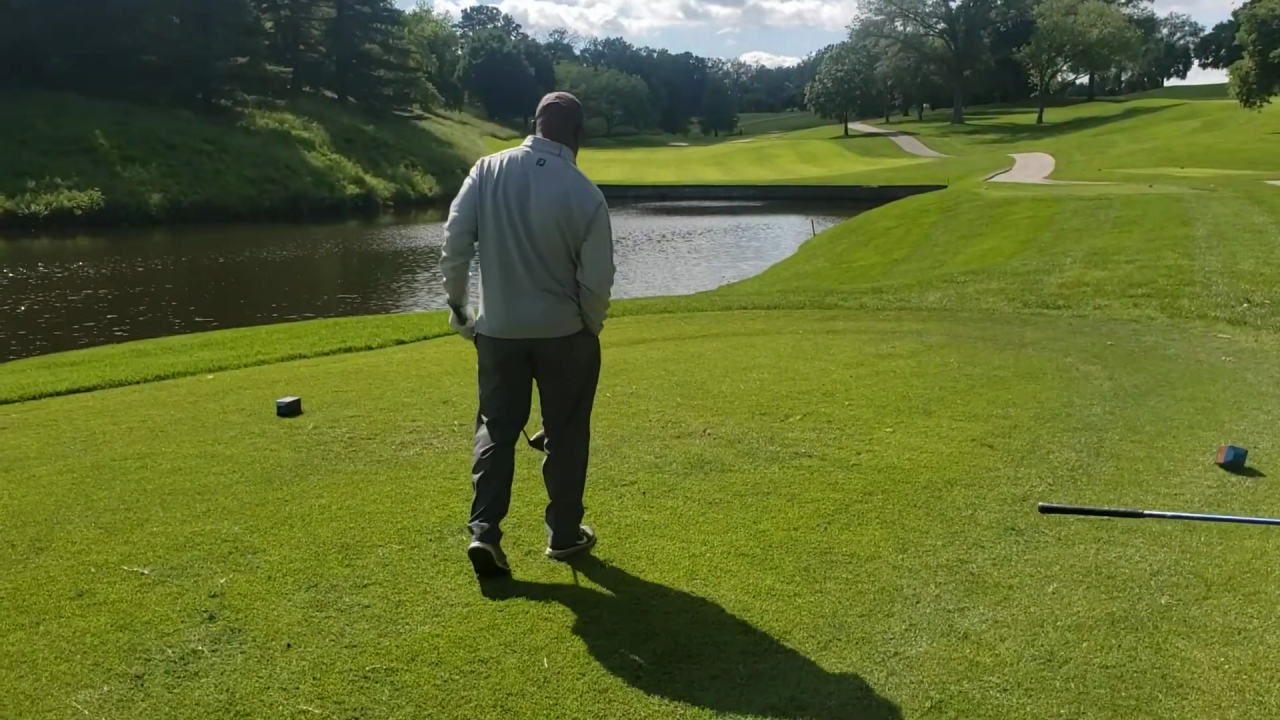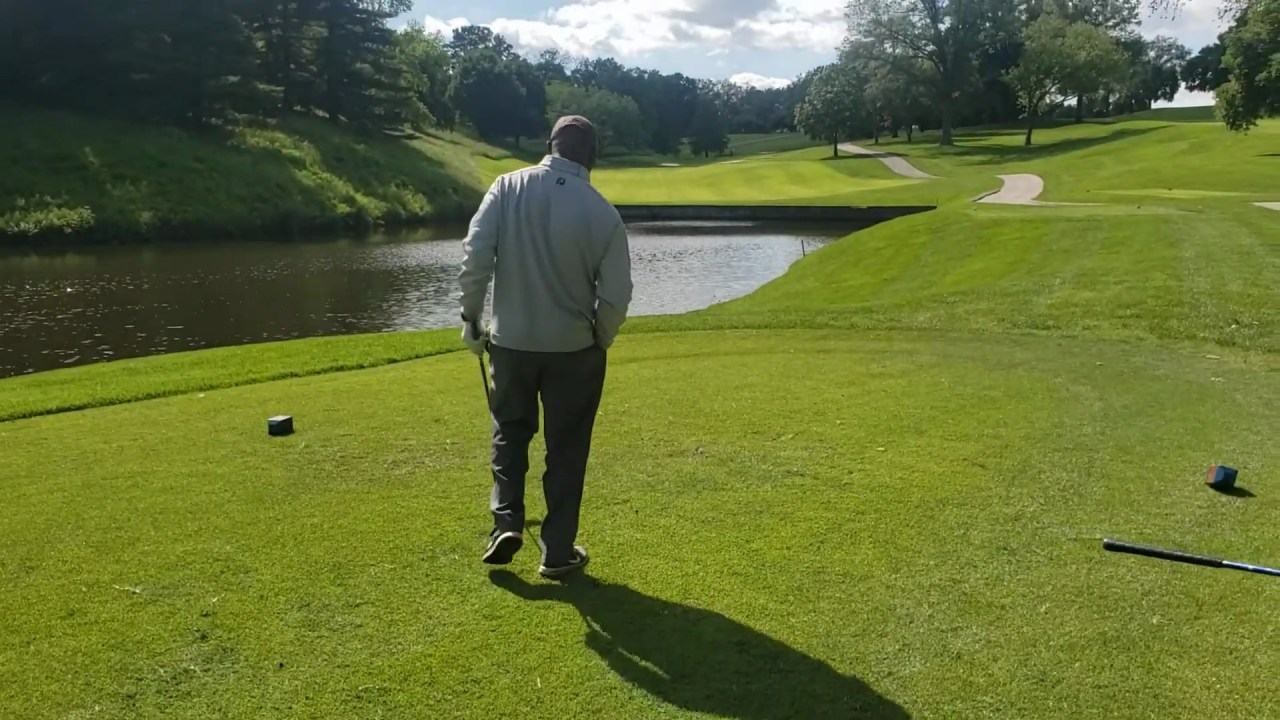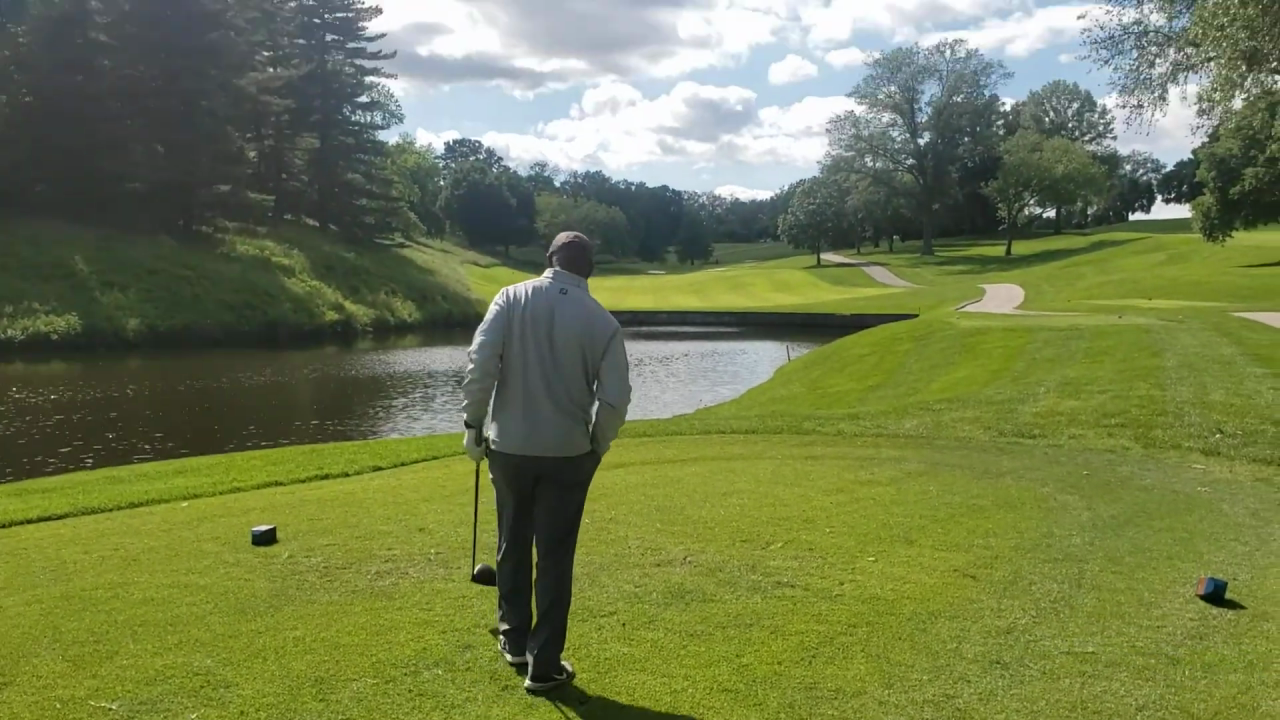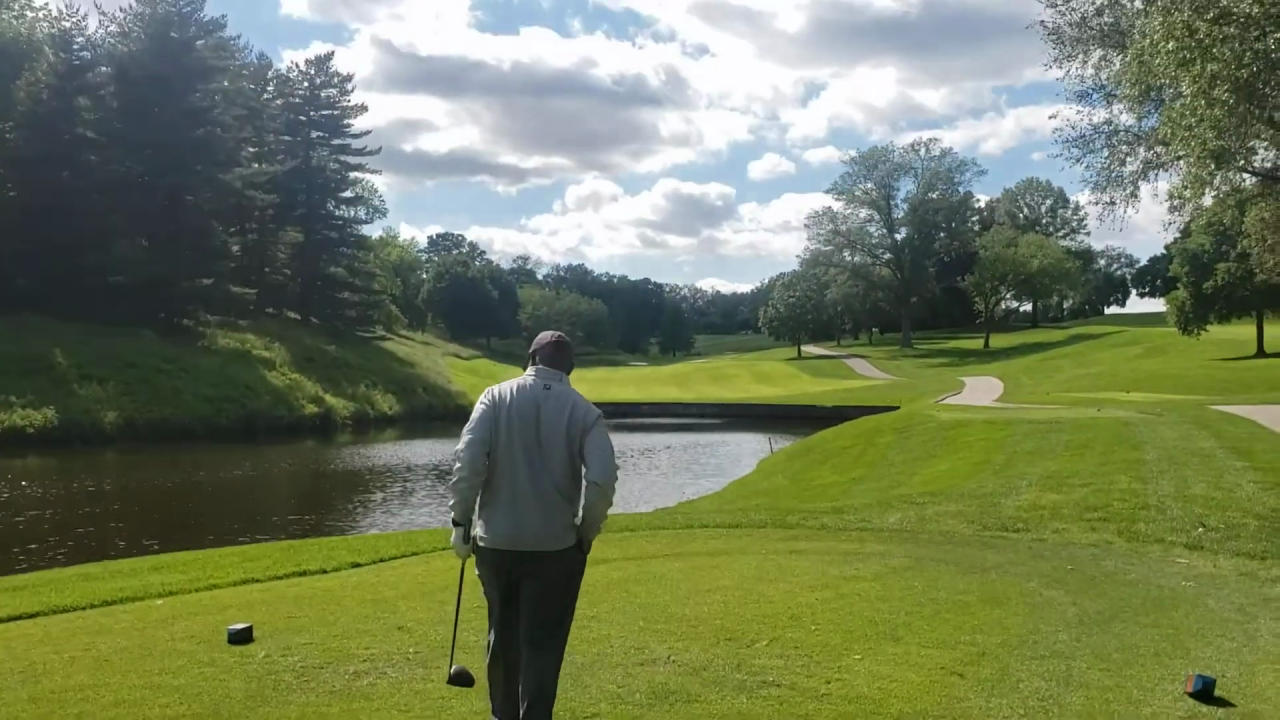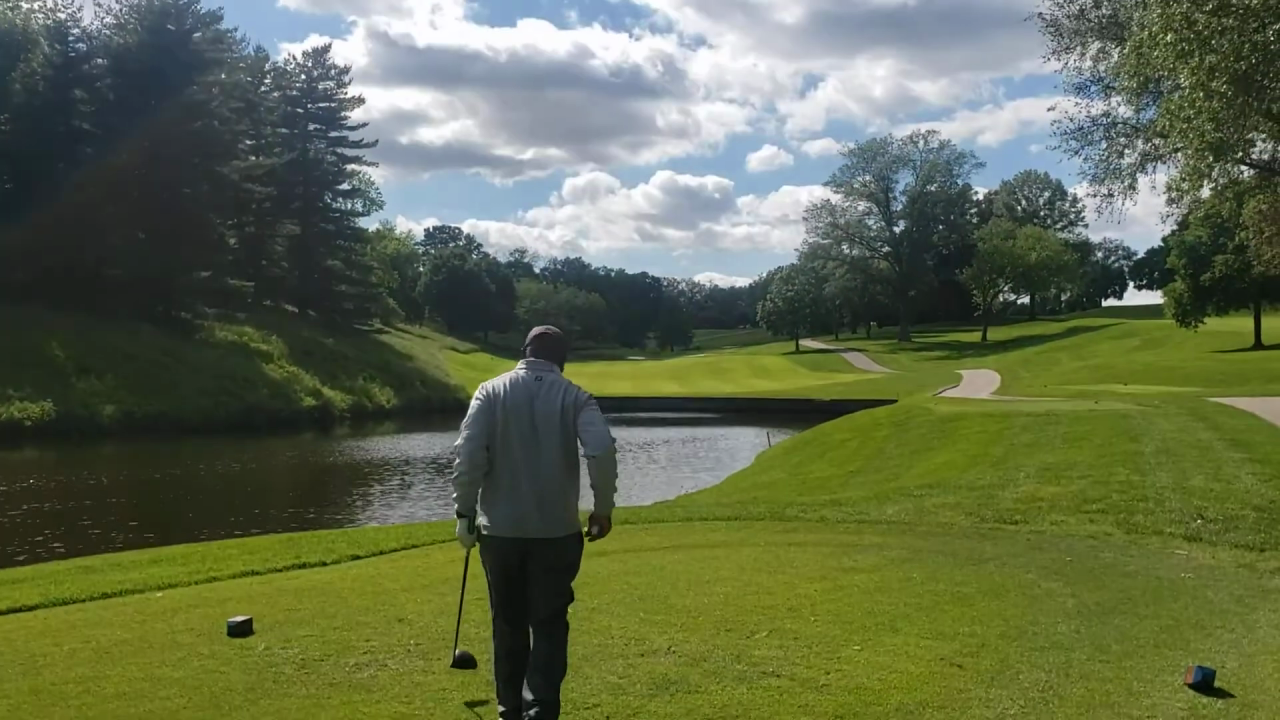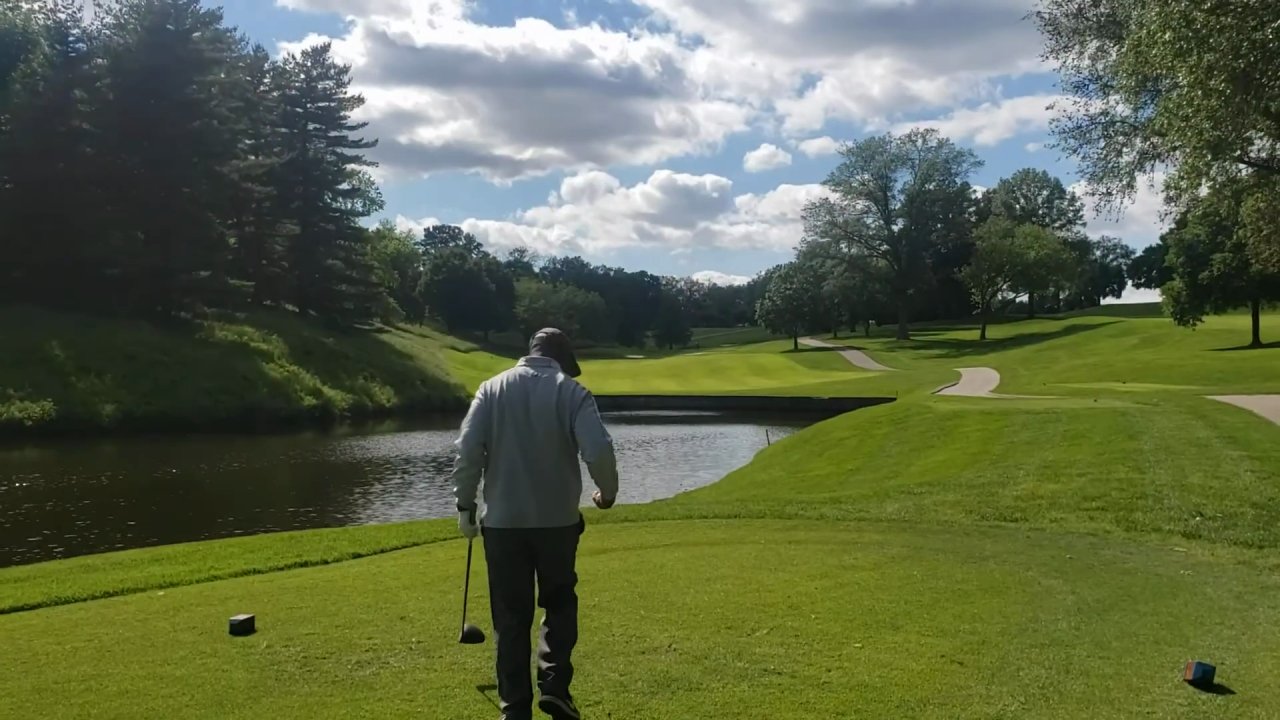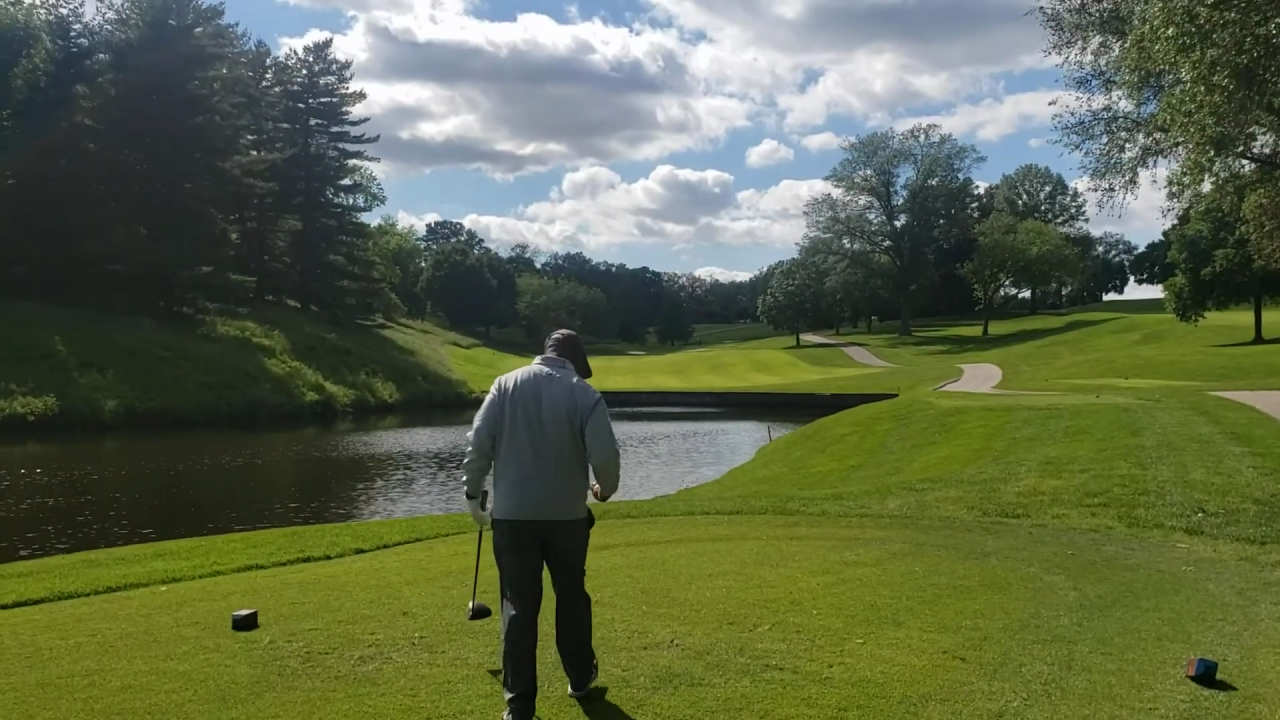
dt=0.2s
person 1, frame 1
left shoulder: (488, 170)
right shoulder: (586, 193)
left elbow: (455, 243)
right elbow: (597, 279)
left wrist: (457, 304)
right wrist: (592, 328)
left hip: (498, 328)
right hip: (563, 333)
left knee: (496, 429)
right knee: (565, 434)
left ankle: (485, 530)
right ankle: (564, 533)
person 1, frame 2
left shoulder: (508, 187)
right shoulder: (603, 212)
left elbow: (475, 258)
right elbow: (615, 295)
left wrist: (471, 318)
right wrist: (600, 343)
left hip: (510, 341)
right hip: (573, 348)
left knee: (510, 434)
right knee: (566, 449)
left ankle: (506, 524)
right ankle: (557, 551)
person 1, frame 3
left shoulder: (511, 299)
right shoulder: (603, 321)
left elbow: (480, 366)
right elbow: (615, 401)
left wrist: (473, 425)
right wrist: (596, 451)
left hip: (508, 448)
right hip: (569, 455)
left knee: (513, 543)
right knee: (554, 555)
left ankle: (515, 639)
right ankle: (543, 665)
person 1, frame 4
left shoulder: (496, 396)
right shoulder: (582, 411)
left elbow: (468, 462)
right elbow: (602, 477)
left wrist: (461, 522)
right wrist: (587, 533)
left hip: (496, 540)
right hip: (555, 545)
left knee: (503, 635)
right knee: (541, 646)
person 1, frame 5
left shoulder: (491, 391)
right shoulder: (574, 397)
left elbow: (467, 456)
right elbow: (601, 451)
left wrist: (465, 514)
right wrist: (603, 510)
left hip: (500, 529)
right hip: (557, 530)
left knee: (508, 623)
right knee: (550, 624)
person 1, frame 6
left shoulder: (492, 388)
right shoulder: (573, 392)
left elbow: (467, 451)
right elbow: (598, 450)
left wrist: (465, 506)
right wrist: (608, 492)
left hip: (503, 522)
right hip: (558, 520)
left knee: (510, 617)
right knee: (559, 604)
right ankle: (554, 688)
person 1, frame 7
left shoulder: (506, 384)
right shoulder: (586, 394)
left elbow: (478, 443)
right elbow: (605, 455)
left wrist: (473, 494)
right wrist: (606, 489)
left hip: (512, 514)
right hip: (567, 514)
left knee: (519, 607)
right knee: (571, 594)
right ankle: (581, 677)
